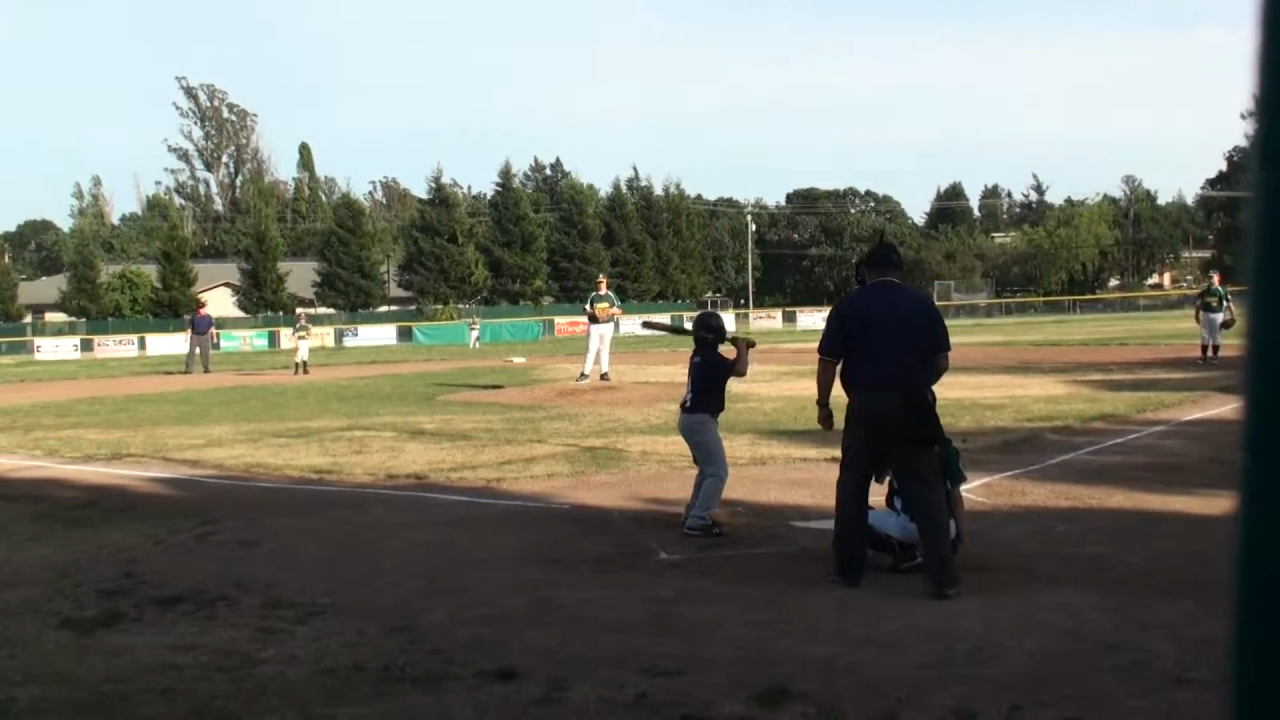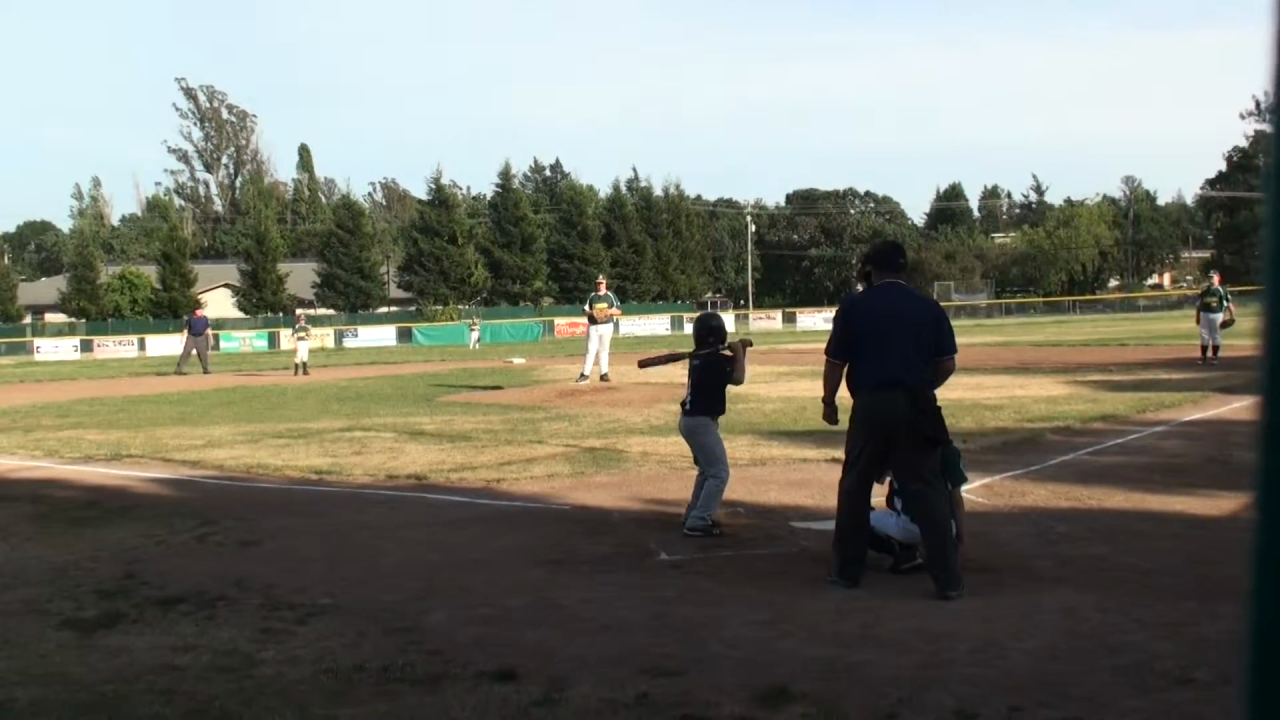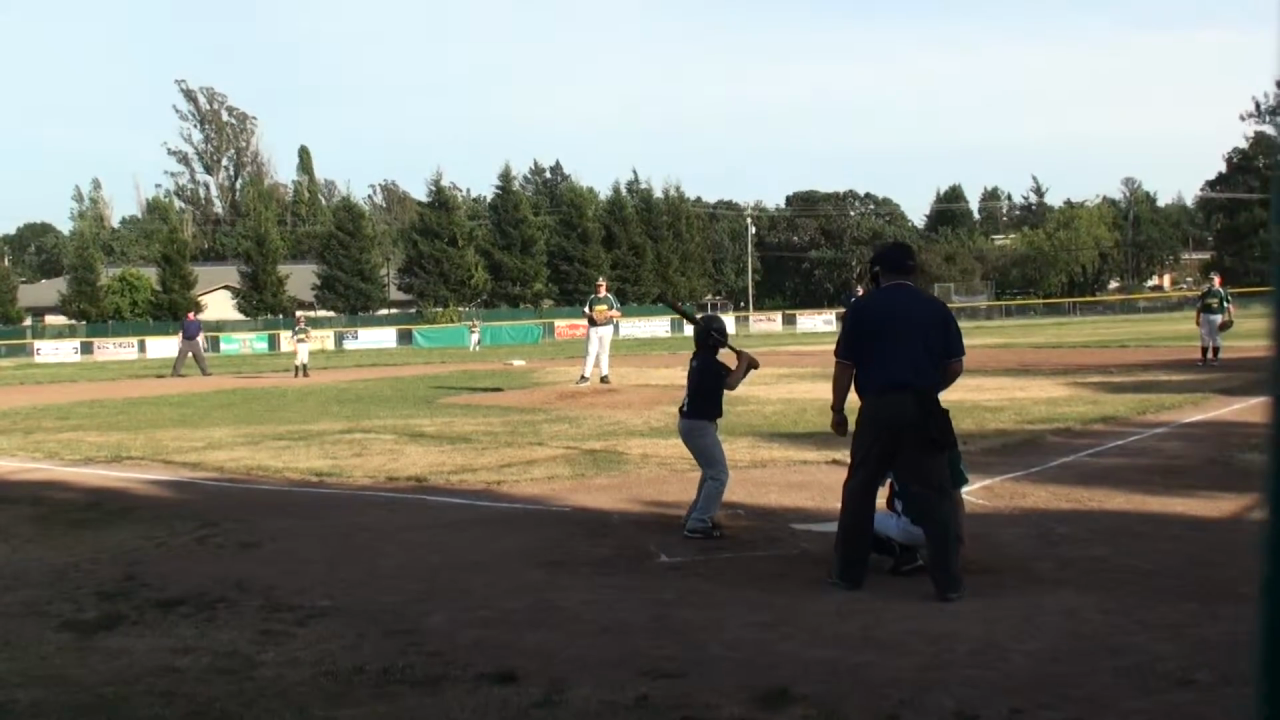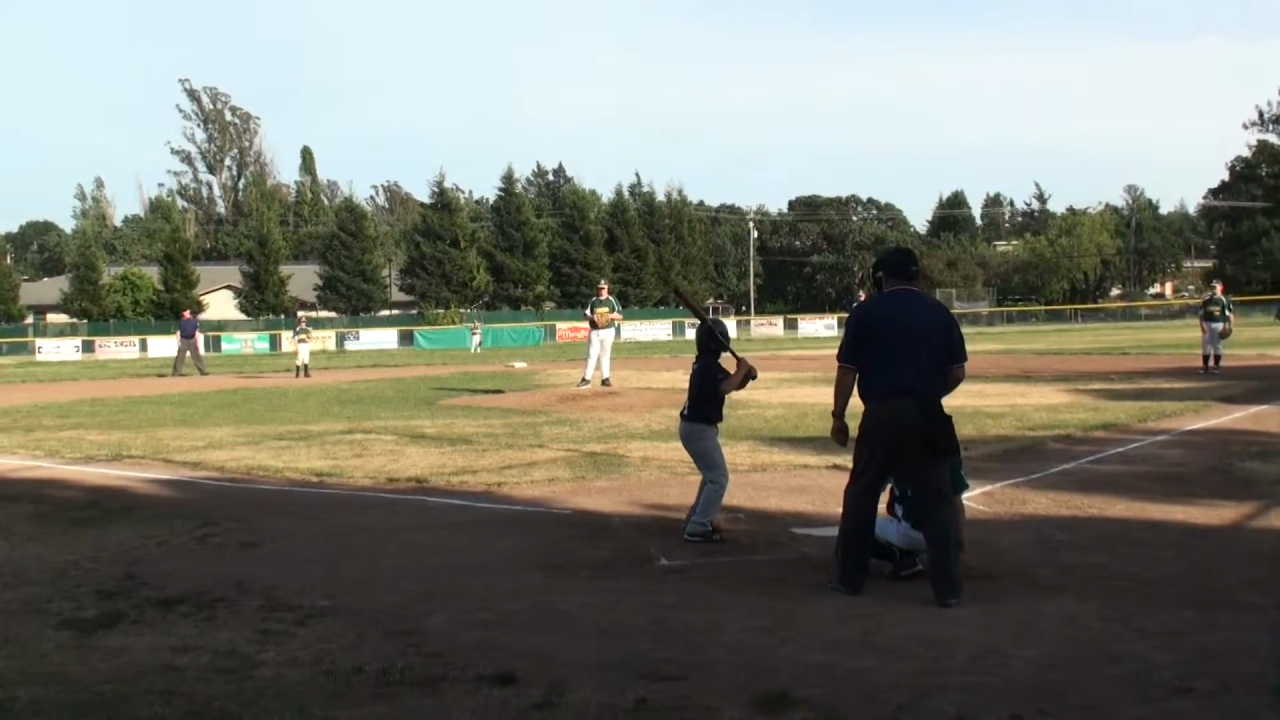
dt=0.2s
person 1, frame 1
left shoulder: (848, 305)
right shoulder: (922, 304)
left elbow: (828, 361)
right elbow: (941, 362)
left wrist: (823, 404)
left hip: (865, 406)
right hip: (911, 406)
left knee: (852, 488)
right knee: (926, 491)
left ankle: (847, 569)
right ankle: (944, 577)
person 1, frame 2
left shoulder: (854, 306)
right shoulder: (928, 307)
left elbow: (835, 362)
right elbow: (947, 364)
left wrist: (828, 402)
left hip: (870, 407)
right hip: (915, 408)
left knee: (855, 489)
right knee: (929, 492)
left ankle: (847, 571)
right ankle: (947, 579)
person 1, frame 3
left shoulder: (863, 307)
right shoulder: (936, 308)
left elbow: (844, 365)
right elbow: (954, 367)
left wrist: (837, 410)
left hip: (877, 410)
right hip: (922, 410)
left knee: (859, 491)
right knee: (935, 495)
left ankle: (848, 573)
right ankle: (948, 581)
person 1, frame 4
left shoulder: (866, 312)
right shoulder: (939, 313)
left elbow: (847, 369)
right elbow: (957, 372)
left wrist: (838, 416)
left hip: (880, 415)
right hip: (926, 416)
left knee: (861, 495)
right knee: (936, 500)
left ankle: (848, 577)
right ankle: (948, 587)
person 2, frame 1
left shoulder: (700, 355)
right shoulder: (711, 357)
left elbow: (730, 365)
right elbow: (741, 370)
left wrist: (742, 349)
right wrist: (741, 348)
left hip: (691, 418)
right hip: (701, 420)
left knee: (707, 469)
right knee: (718, 471)
left ankle: (694, 514)
right ankle: (697, 522)
person 2, frame 2
left shoulder: (701, 356)
right shoulder: (712, 360)
left elbow: (731, 367)
right elbow: (738, 378)
left wrist: (738, 351)
right wrist: (738, 352)
left hip: (691, 420)
right hip: (701, 422)
left knee: (707, 470)
right knee: (719, 472)
left ankle: (694, 515)
right ankle: (697, 522)
person 2, frame 3
left shoulder: (701, 359)
right shoulder: (708, 363)
left elbow: (731, 378)
right elbow: (731, 383)
left wrist: (746, 365)
right wrist: (743, 362)
left hip: (693, 422)
right hip: (698, 425)
left knee: (711, 471)
right knee: (719, 474)
left ankle: (695, 517)
right ankle: (697, 525)
person 2, frame 4
left shoulder: (706, 364)
right shoulder: (708, 366)
left elbow: (735, 385)
right elbow: (726, 388)
left wrist: (746, 373)
right wrist: (741, 369)
left hip: (695, 426)
right hip: (699, 428)
left knee: (711, 475)
right knee: (719, 478)
left ankle: (695, 520)
right ankle: (697, 528)
